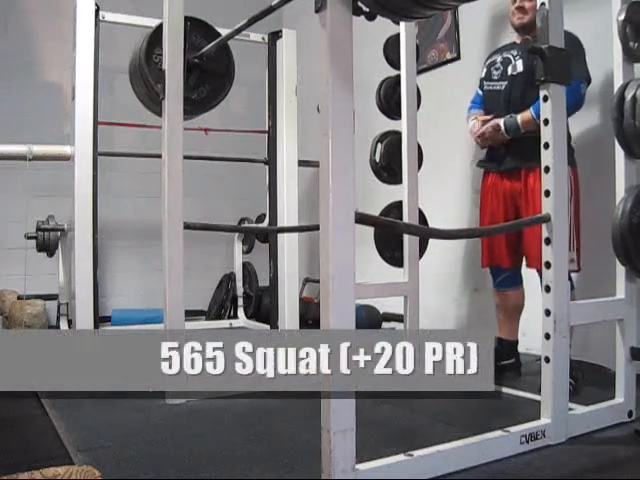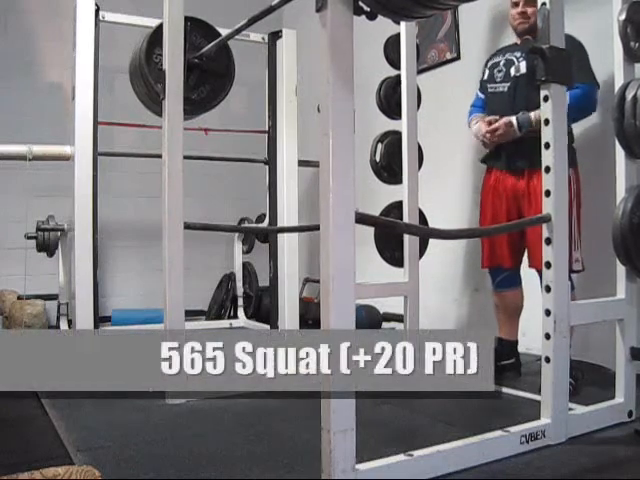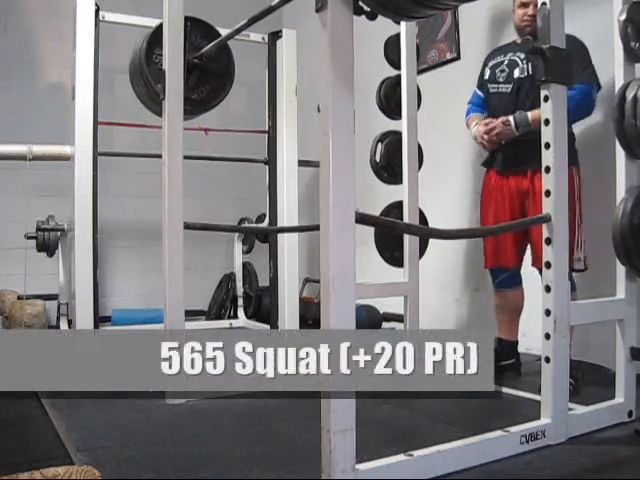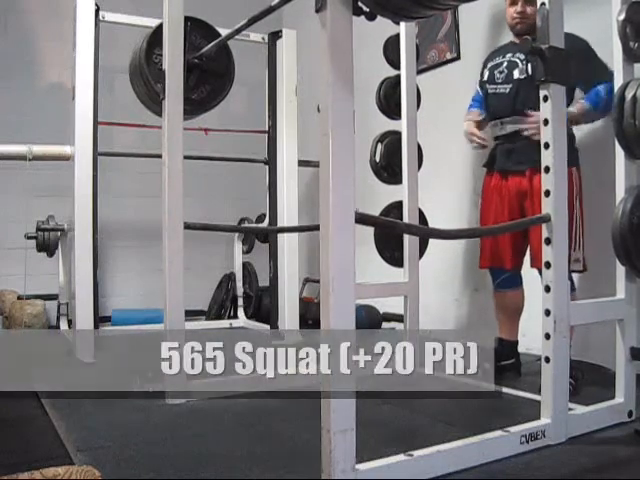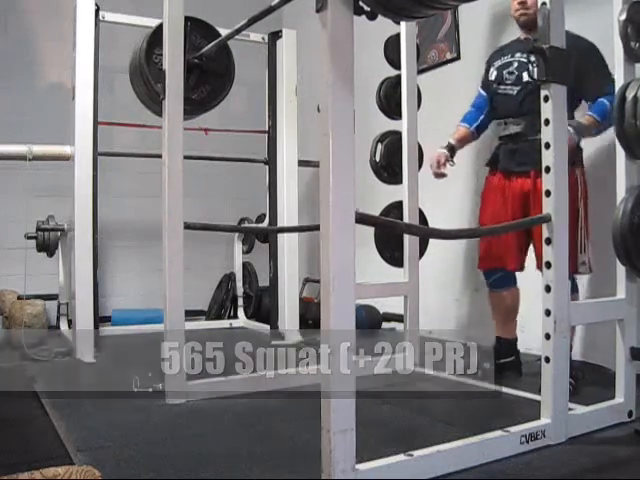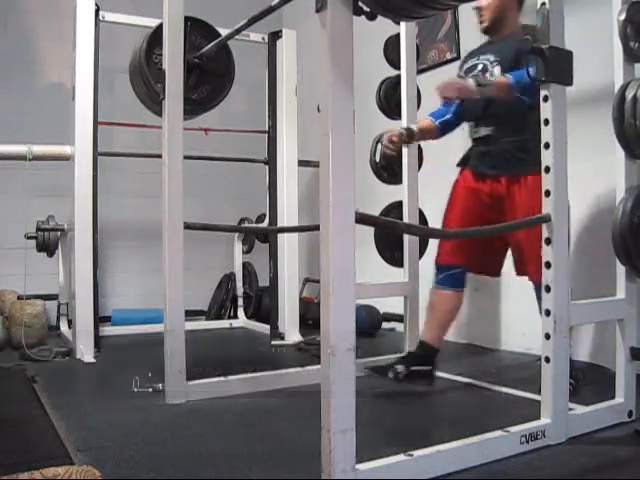
dt=0.4s
person 1, frame 1
left shoulder: (561, 43)
right shoulder: (497, 56)
left elbow: (571, 93)
right elbow: (479, 101)
left wrist: (509, 125)
right wrist: (475, 122)
left hip: (543, 167)
right hip: (498, 169)
right knee: (501, 264)
right ankle: (507, 352)
person 1, frame 2
left shoulder: (564, 46)
right shoulder: (496, 58)
left elbow: (583, 97)
right elbow: (478, 107)
left wrist: (521, 123)
right wrist: (479, 125)
left hip: (547, 168)
right hip: (499, 170)
right knee: (500, 264)
right ankle: (506, 352)
person 1, frame 3
left shoulder: (567, 47)
right shoulder: (496, 56)
left elbow: (582, 98)
right elbow: (475, 104)
left wrist: (518, 123)
right wrist: (478, 126)
right hip: (501, 171)
right knee: (501, 264)
right ankle: (507, 353)
person 1, frame 4
left shoulder: (564, 46)
right shoulder: (494, 58)
left elbow: (605, 89)
right elbow: (479, 102)
left wrist: (560, 117)
right wrist: (472, 124)
right hip: (502, 170)
right knee: (501, 264)
right ankle: (507, 353)
person 1, frame 5
left shoulder: (575, 48)
right shoulder: (500, 55)
left elbow: (607, 101)
right elbow: (481, 110)
left wrist: (575, 129)
right wrist: (450, 147)
right hip: (504, 170)
right knee: (494, 263)
left ankle: (563, 363)
right ankle: (506, 352)
person 1, frame 6
right shoulder: (477, 56)
left elbow: (536, 81)
right elbow: (449, 114)
left wrist: (475, 85)
right wrist: (409, 134)
left hip: (527, 172)
right hip: (478, 170)
left knee: (544, 270)
right knee: (450, 261)
right ankle: (424, 357)
